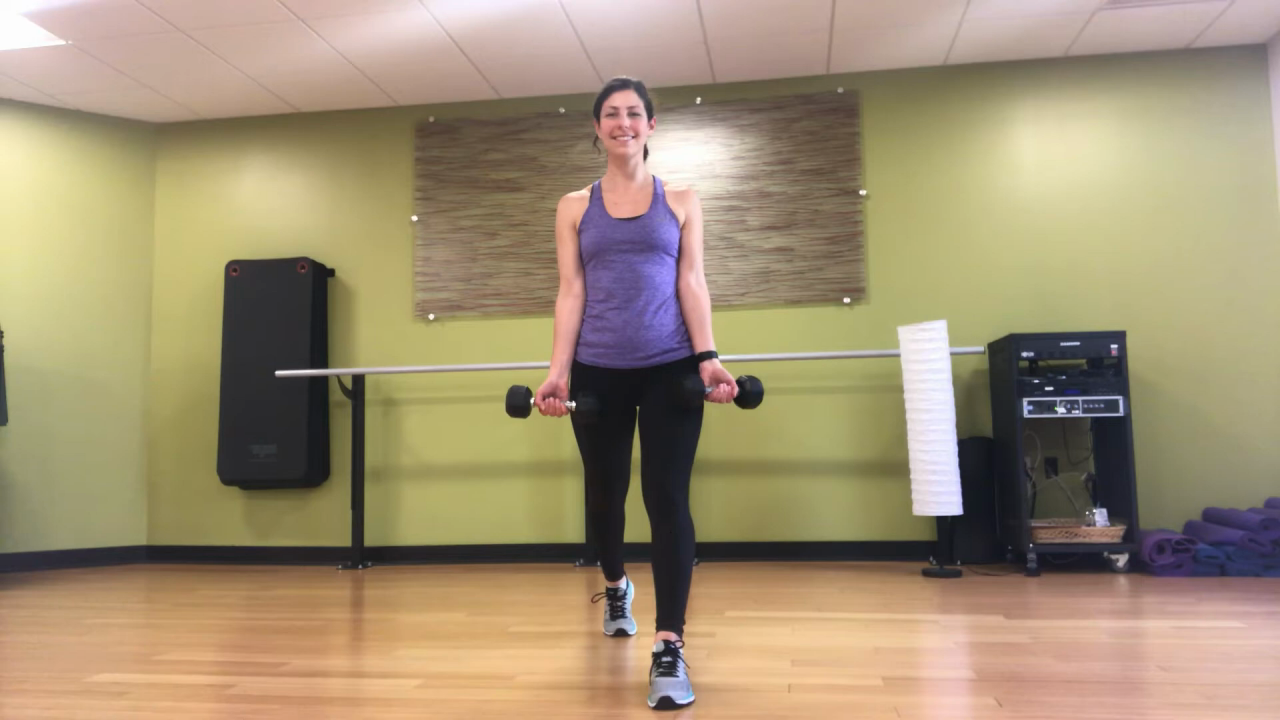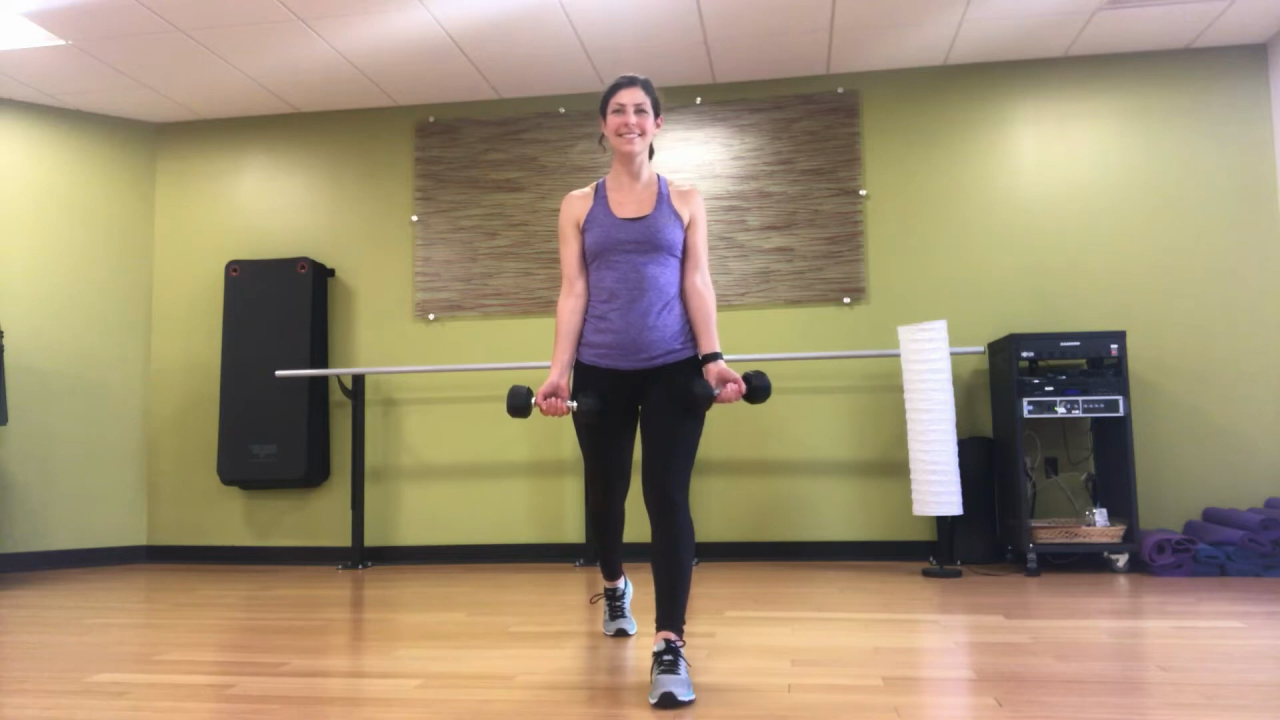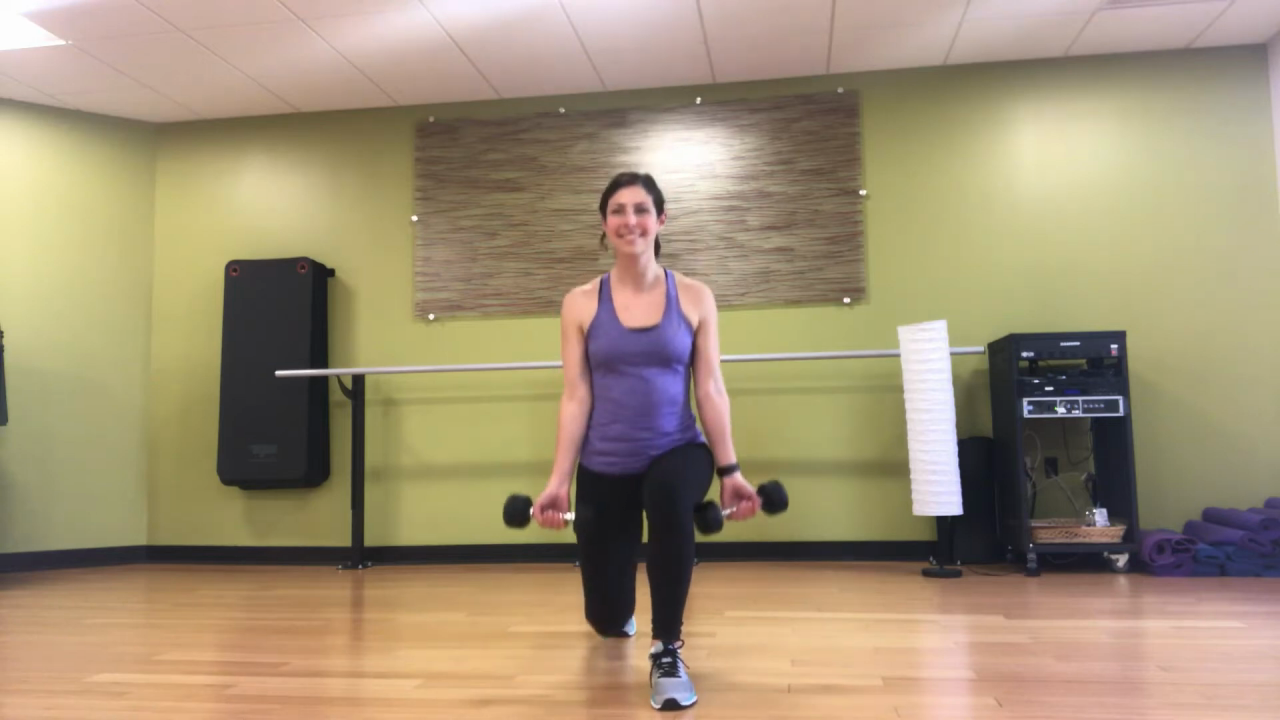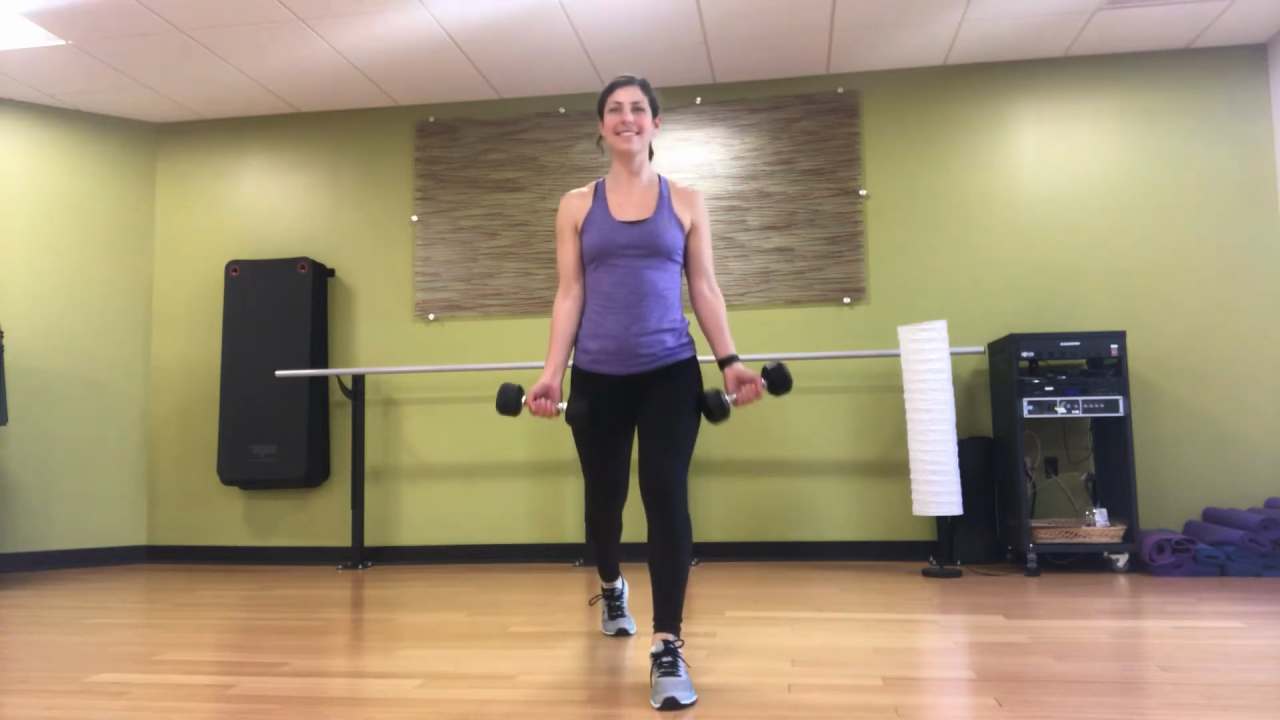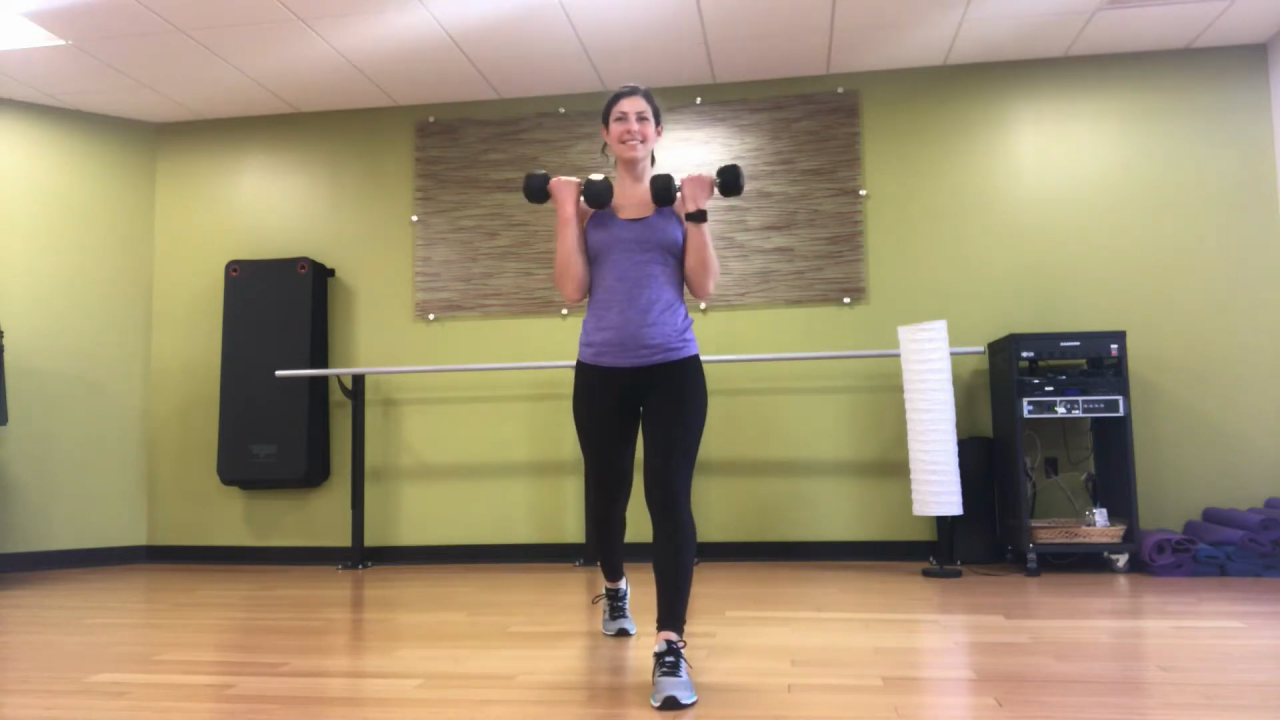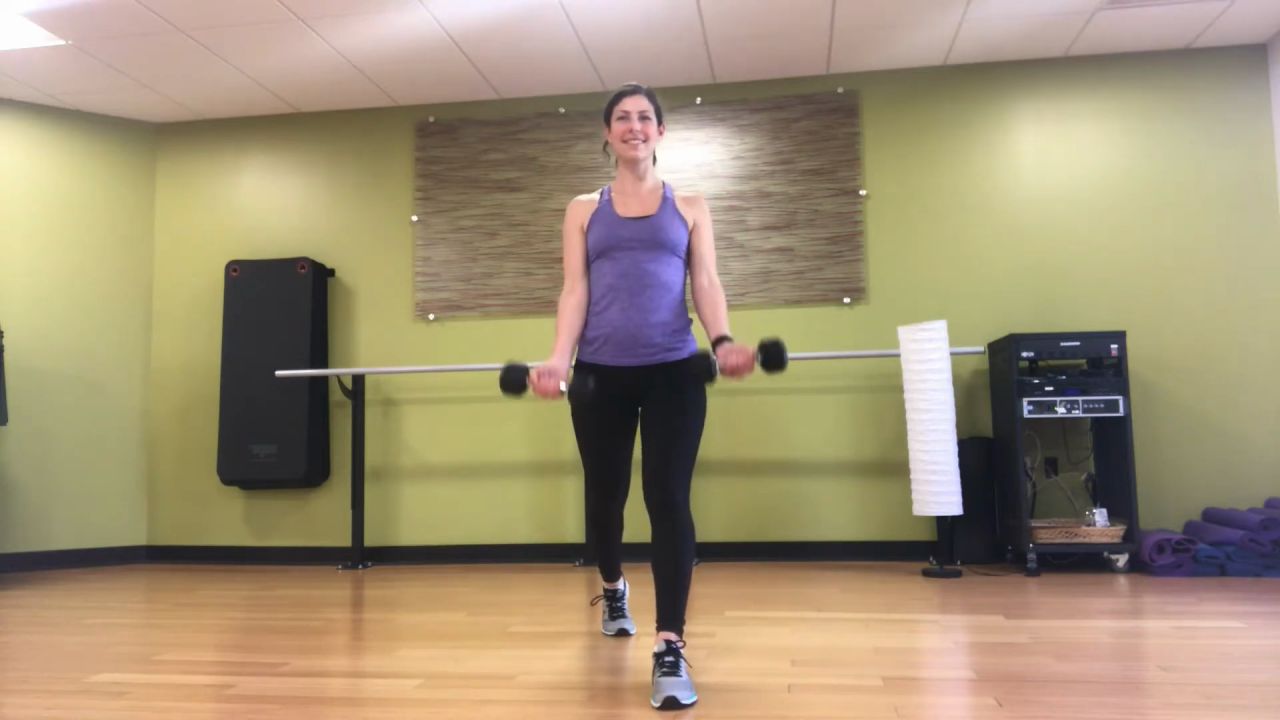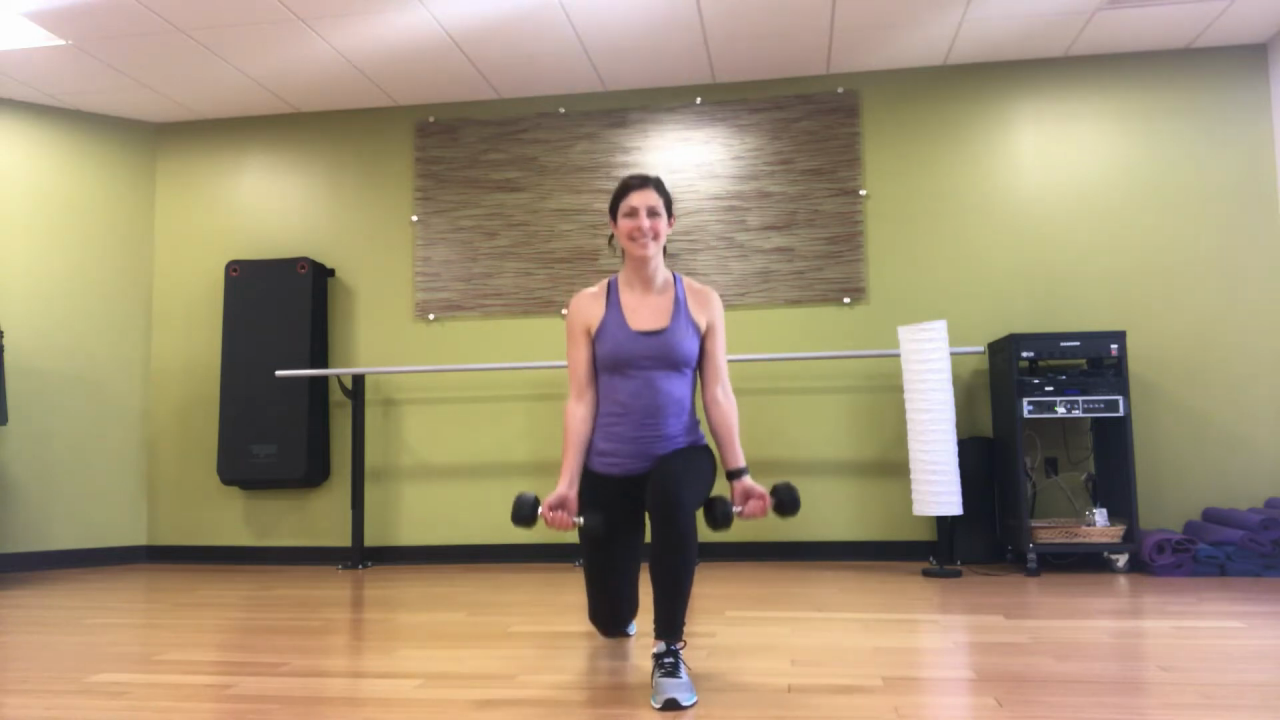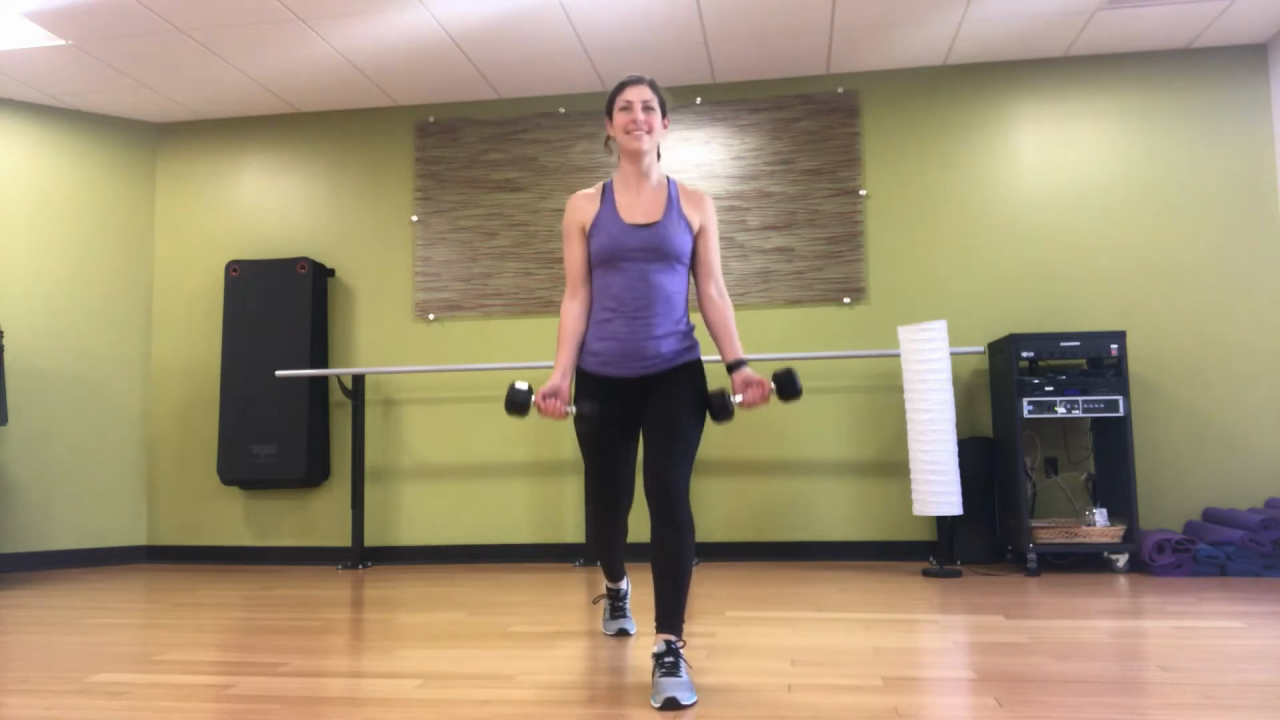
dt=0.7s
person 1, frame 1
left shoulder: (680, 200)
right shoulder: (575, 206)
left elbow: (691, 283)
right elbow: (571, 293)
left wrist: (709, 359)
right wrist: (558, 370)
left hip: (668, 366)
right hip: (599, 369)
left knee: (666, 497)
right knee: (605, 492)
left ankle: (669, 649)
right ankle: (615, 586)
person 1, frame 2
left shoulder: (685, 199)
right shoulder: (578, 204)
left elbow: (697, 283)
right elbow: (573, 291)
left wrist: (713, 358)
right wrist: (559, 370)
left hip: (671, 367)
right hip: (601, 370)
left knee: (667, 496)
right knee: (605, 492)
left ankle: (669, 647)
right ankle: (614, 586)
person 1, frame 3
left shoulder: (695, 297)
right shoulder: (580, 304)
left elbow: (710, 389)
right elbow: (576, 397)
left wrist: (729, 470)
right wrist: (559, 479)
left hip: (678, 450)
right hip: (605, 466)
left knee: (670, 497)
right knee: (608, 616)
left ankle: (667, 651)
right ankle: (621, 604)
person 1, frame 4
left shoulder: (686, 201)
right shoulder: (577, 205)
left elbow: (703, 288)
right elbow: (569, 295)
left wrist: (729, 359)
right wrist: (552, 371)
left hip: (670, 371)
right hip: (598, 376)
left knee: (665, 492)
right knee: (603, 495)
left ankle: (667, 646)
right ankle: (612, 587)
person 1, frame 5
left shoulder: (681, 199)
right shoulder: (586, 203)
left elbow: (704, 285)
right elbow: (572, 288)
left wrist: (696, 214)
right wrist: (566, 214)
left hip: (673, 368)
right hip: (601, 371)
left knee: (669, 497)
right knee: (607, 494)
left ankle: (670, 649)
right ankle: (614, 589)
person 1, frame 6
left shoulder: (689, 205)
right shoulder: (584, 209)
left elbow: (705, 282)
right elbow: (575, 289)
left wrist: (723, 340)
right wrist: (556, 356)
left hip: (672, 369)
right hip: (601, 371)
left knee: (668, 497)
right knee: (605, 495)
left ankle: (670, 649)
right ankle: (613, 589)
person 1, frame 7
left shoulder: (702, 302)
right shoulder: (588, 306)
left elbow: (717, 394)
right elbow: (581, 400)
left wrist: (738, 474)
right wrist: (568, 482)
left hip: (680, 455)
right hip: (608, 469)
left knee: (671, 500)
right knee: (610, 618)
left ankle: (668, 654)
right ankle: (624, 604)
person 1, frame 8
left shoulder: (694, 204)
right shoulder: (583, 206)
left elbow: (712, 291)
right elbow: (576, 298)
left wrist: (737, 364)
right wrist: (560, 373)
left hip: (675, 373)
right hip: (604, 379)
left knee: (668, 491)
right knee: (608, 499)
left ankle: (670, 648)
right ankle: (616, 587)
